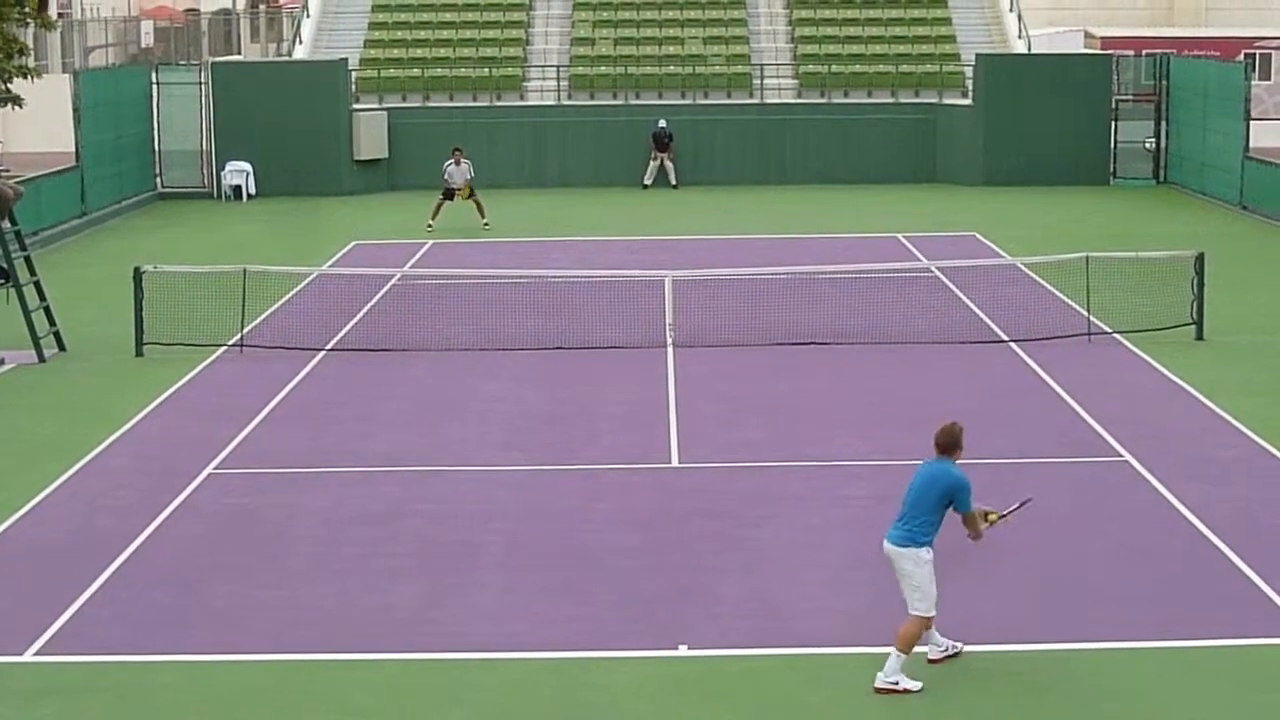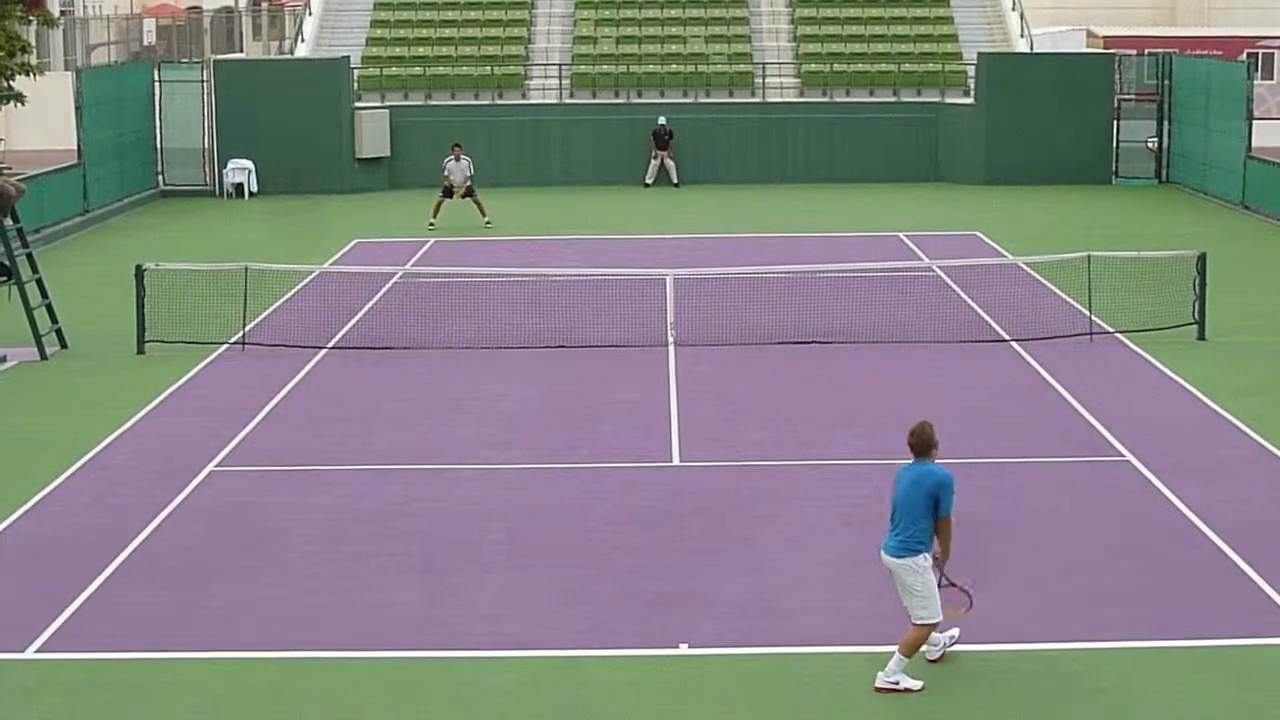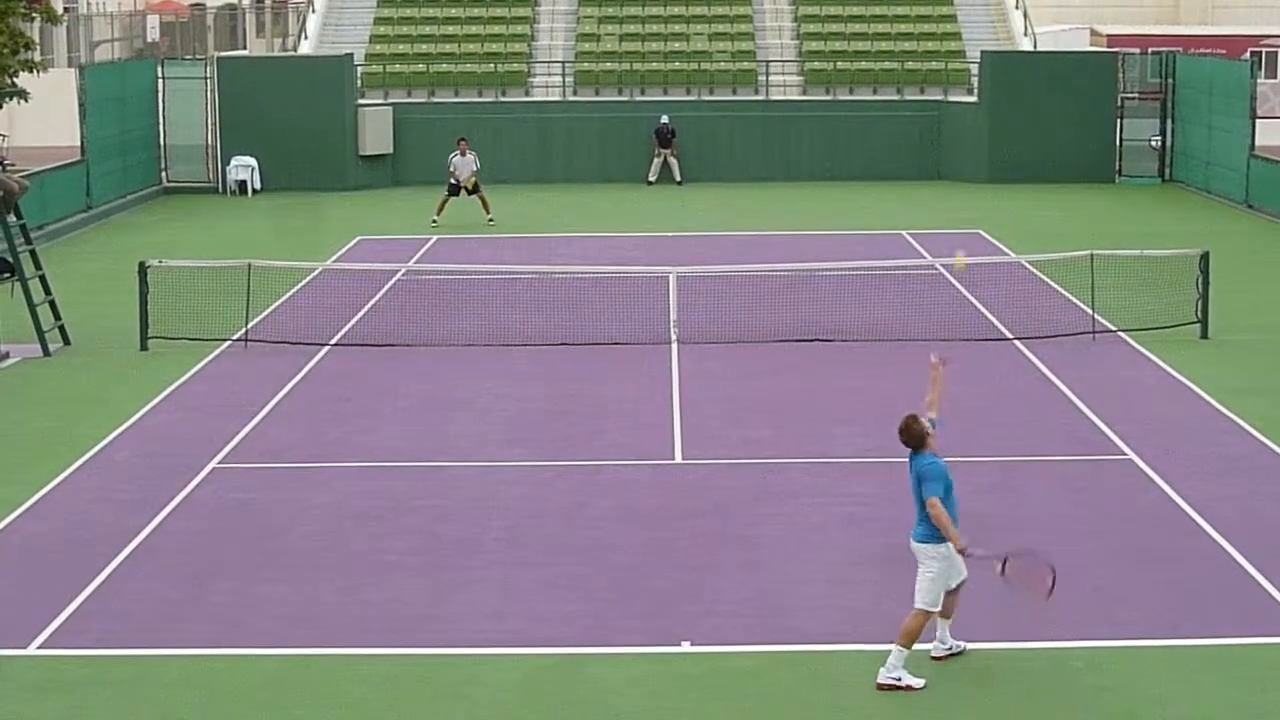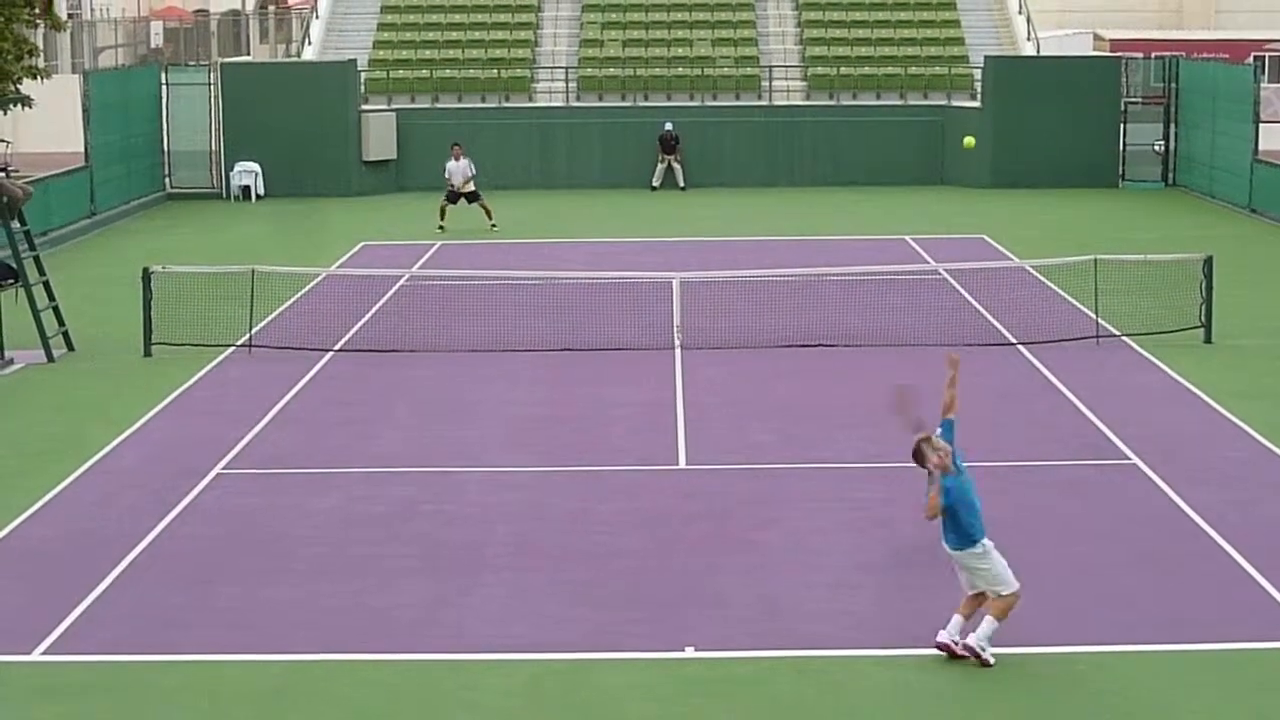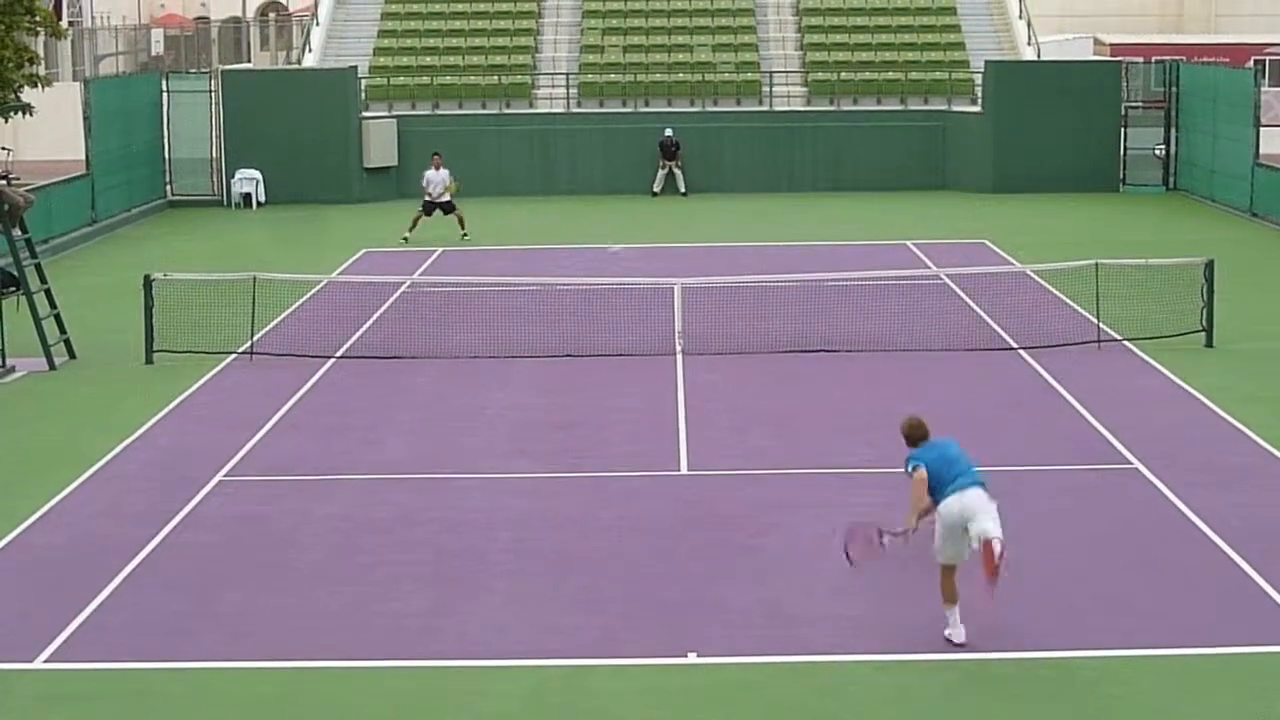
dt=0.5s
person 1, frame 1
left shoulder: (926, 468)
right shoulder: (958, 479)
right elbow: (967, 519)
left wrist: (975, 510)
right wrist: (977, 531)
left hip: (894, 540)
right hip: (912, 548)
left knee: (923, 602)
right knee: (920, 614)
left ankle: (937, 646)
right ankle: (889, 675)
person 1, frame 2
left shoulder: (903, 474)
right shoulder: (942, 478)
right elbow: (943, 524)
right wrist: (944, 554)
left hip: (893, 551)
right hip: (911, 557)
left knee: (922, 607)
right knee: (925, 621)
left ankle: (935, 644)
right ankle: (889, 676)
person 1, frame 3
left shoulder: (918, 454)
right shoulder: (931, 467)
left elbow: (931, 408)
right elbow: (933, 506)
left wrist: (936, 373)
right wrist: (955, 538)
left hip: (934, 541)
right hip: (935, 545)
left knee: (954, 584)
right knee: (924, 609)
left ankle: (943, 643)
right ankle: (891, 671)
person 1, frame 4
left shoulder: (947, 453)
right shoulder: (943, 484)
left elbow: (947, 413)
right elbow: (931, 513)
left wrist: (952, 375)
right wrist: (933, 480)
left hip: (962, 547)
right hip: (971, 549)
left knee: (979, 592)
right knee: (1010, 594)
left ankle: (949, 635)
right ankle: (978, 639)
person 1, frame 5
left shoulder: (915, 458)
right shoulder: (948, 444)
left elbow: (921, 478)
left wrist: (915, 515)
right wrist: (930, 508)
left hip: (949, 508)
right hip: (976, 498)
left knee: (948, 568)
left ankle: (956, 629)
right ankle: (992, 544)
